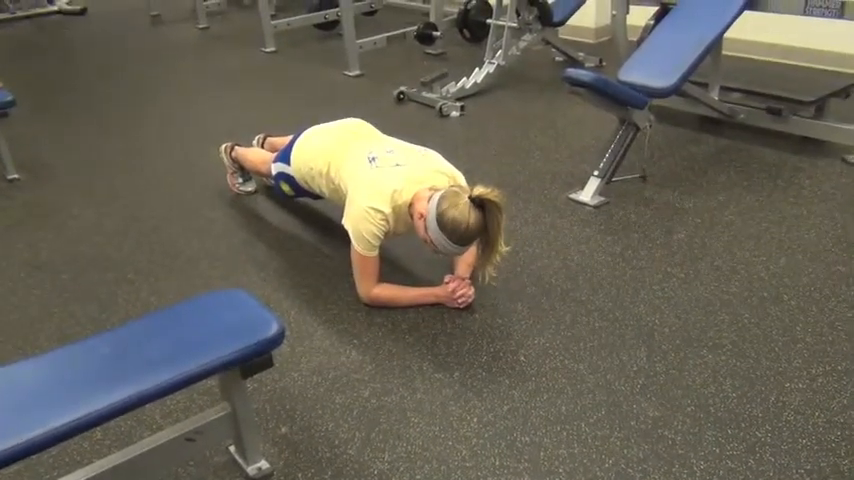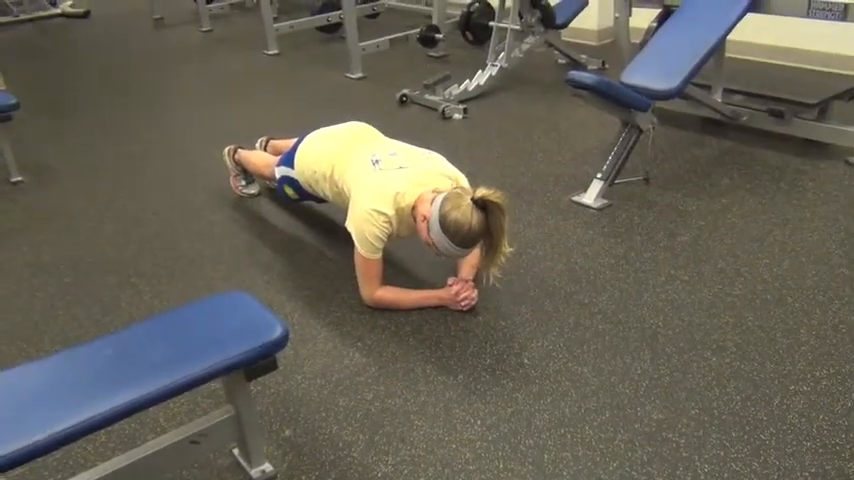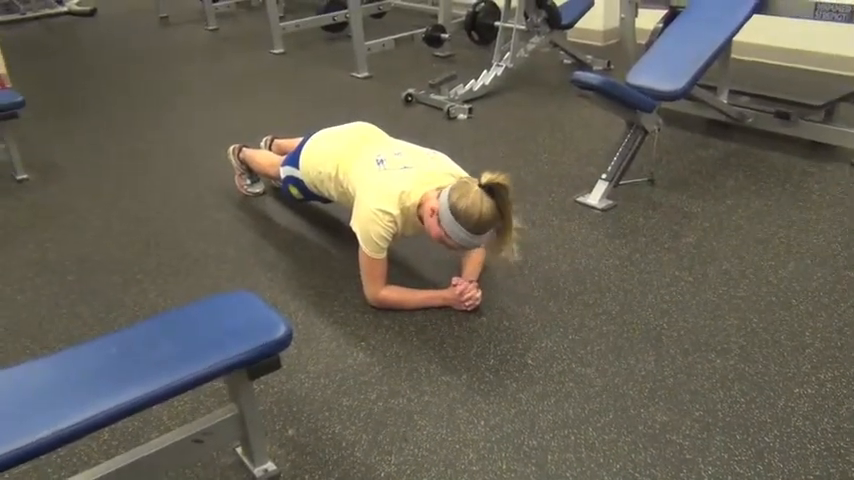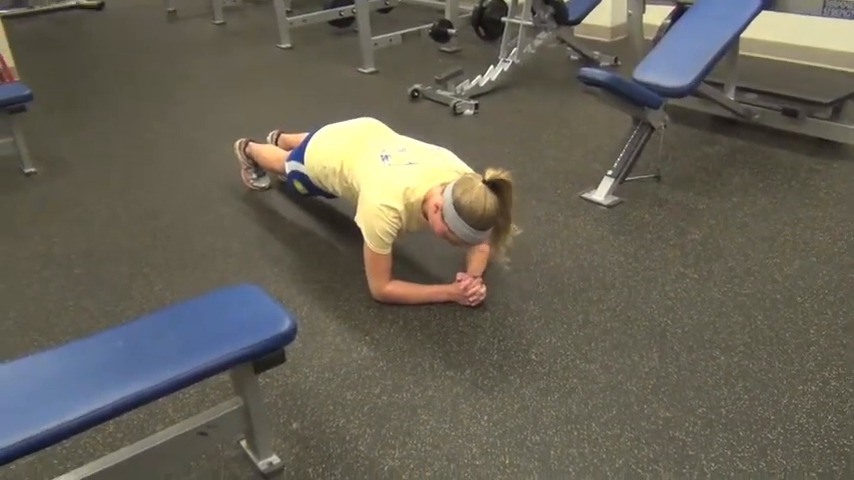
dt=0.5s
person 1, frame 1
left shoulder: (452, 183)
right shoulder: (374, 209)
left elbow: (467, 241)
right elbow: (368, 292)
left wrist: (462, 278)
right wrist: (440, 295)
left hip: (352, 135)
right hip: (310, 155)
right knee: (273, 169)
left ankle: (266, 142)
right ankle: (235, 154)
person 1, frame 2
left shoulder: (455, 185)
right shoulder: (376, 211)
left elbow: (472, 242)
right elbow: (372, 294)
left wrist: (465, 281)
right wrist: (443, 297)
left hip: (356, 137)
right hip: (313, 158)
right knee: (276, 172)
left ankle: (269, 145)
right ankle: (237, 157)
person 1, frame 3
left shoulder: (460, 186)
right shoulder: (382, 210)
left elbow: (476, 245)
right elbow: (375, 294)
left wrist: (469, 281)
right wrist: (447, 297)
left hip: (360, 139)
right hip: (317, 160)
right knee: (282, 171)
left ankle: (273, 144)
right ankle: (243, 156)
person 1, frame 4
left shoulder: (465, 181)
right shoulder: (386, 205)
left elbow: (481, 240)
right elbow: (380, 288)
left wrist: (474, 277)
right wrist: (452, 292)
left hip: (366, 133)
right hip: (322, 154)
right knee: (287, 165)
left ankle: (280, 139)
right ankle: (249, 150)
